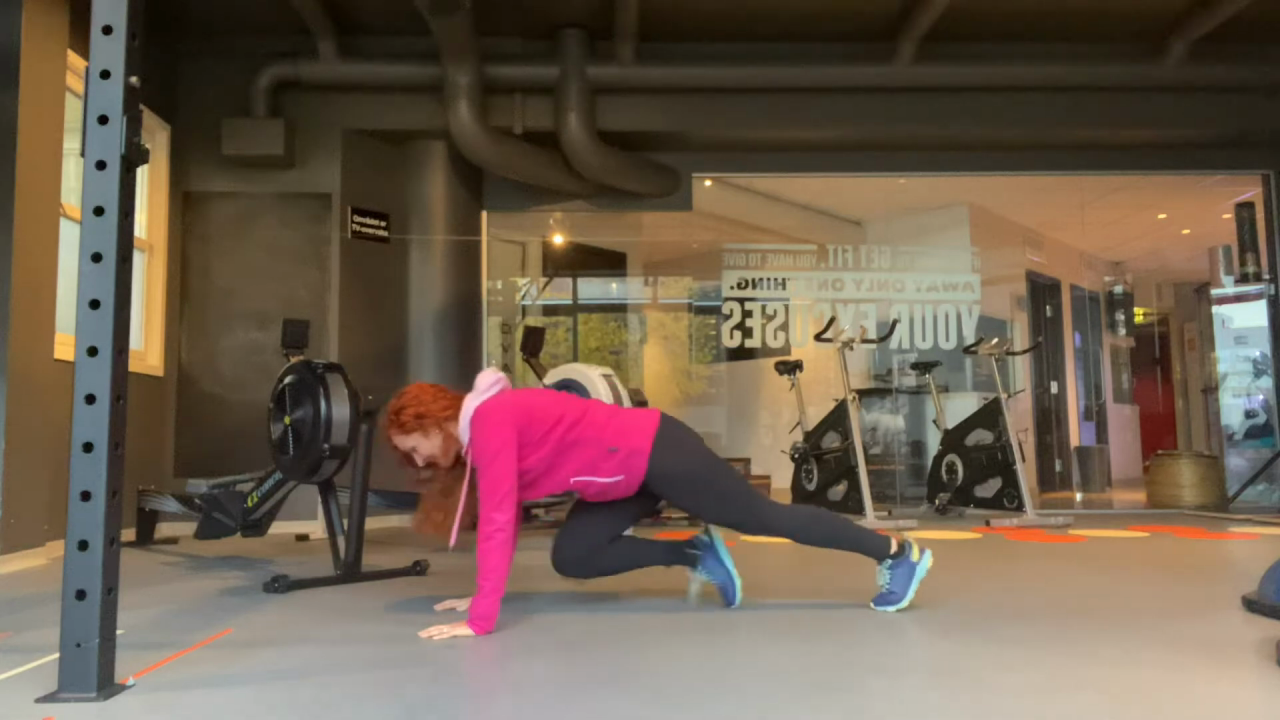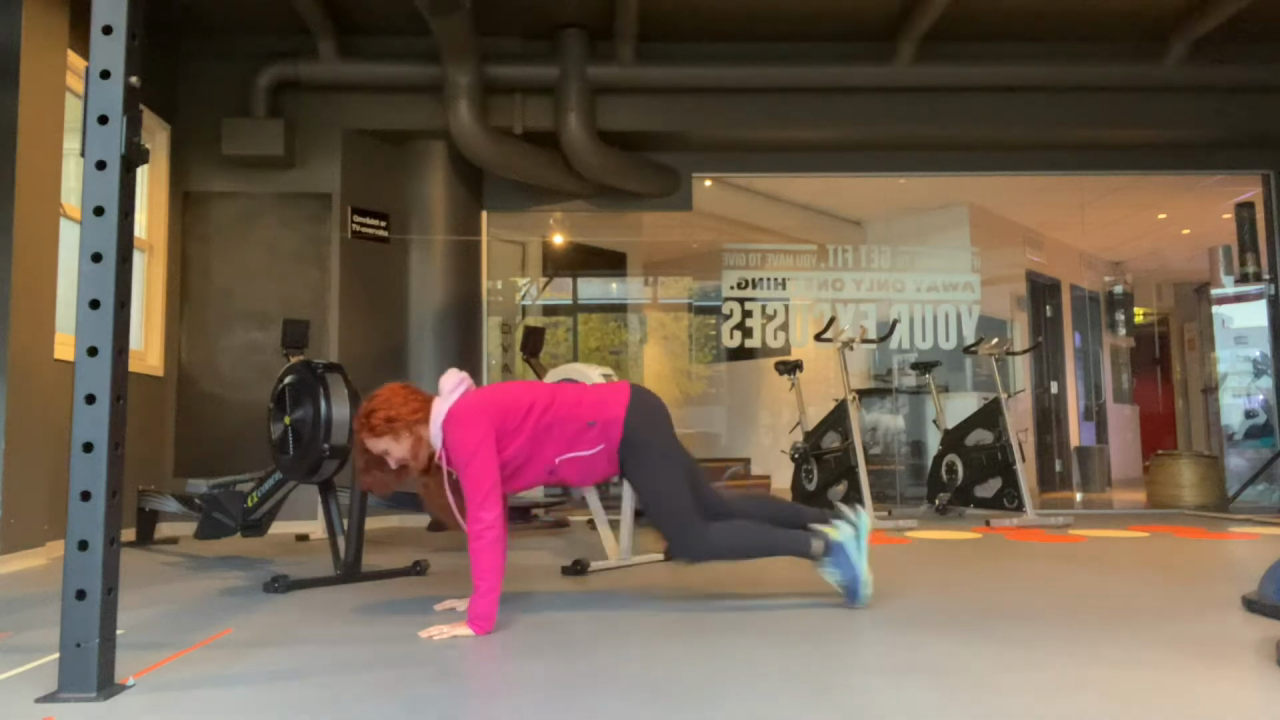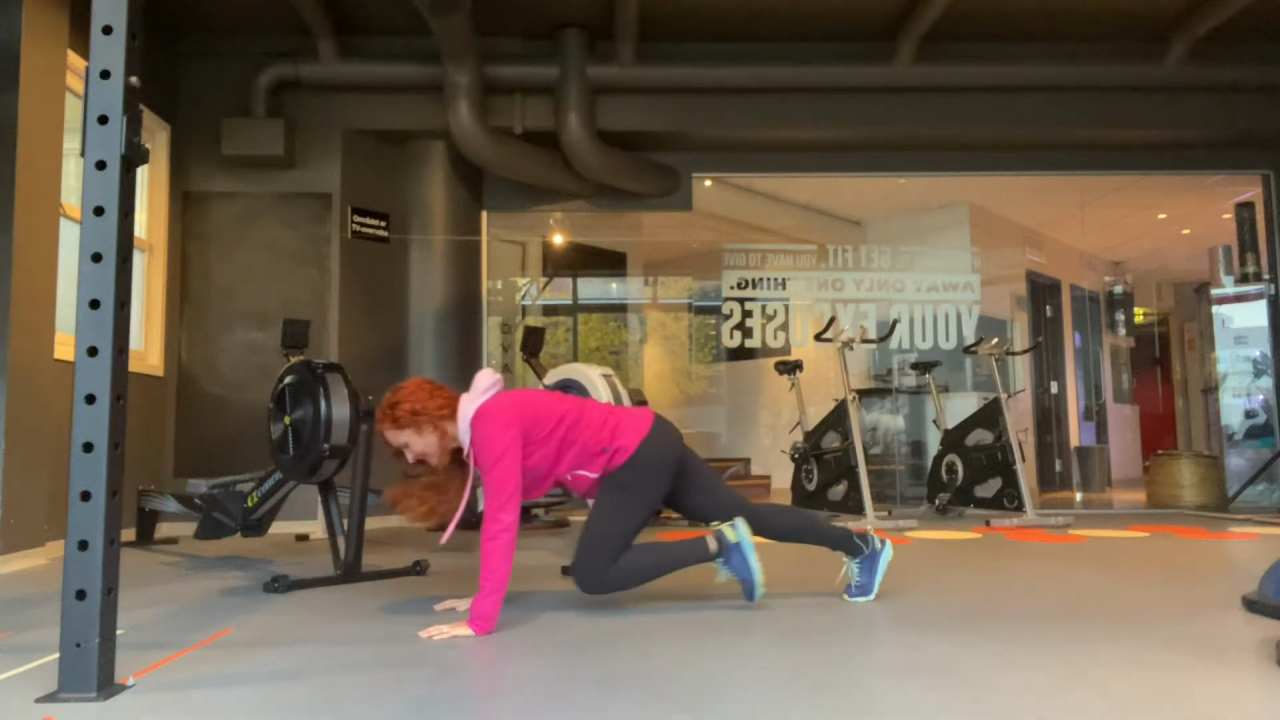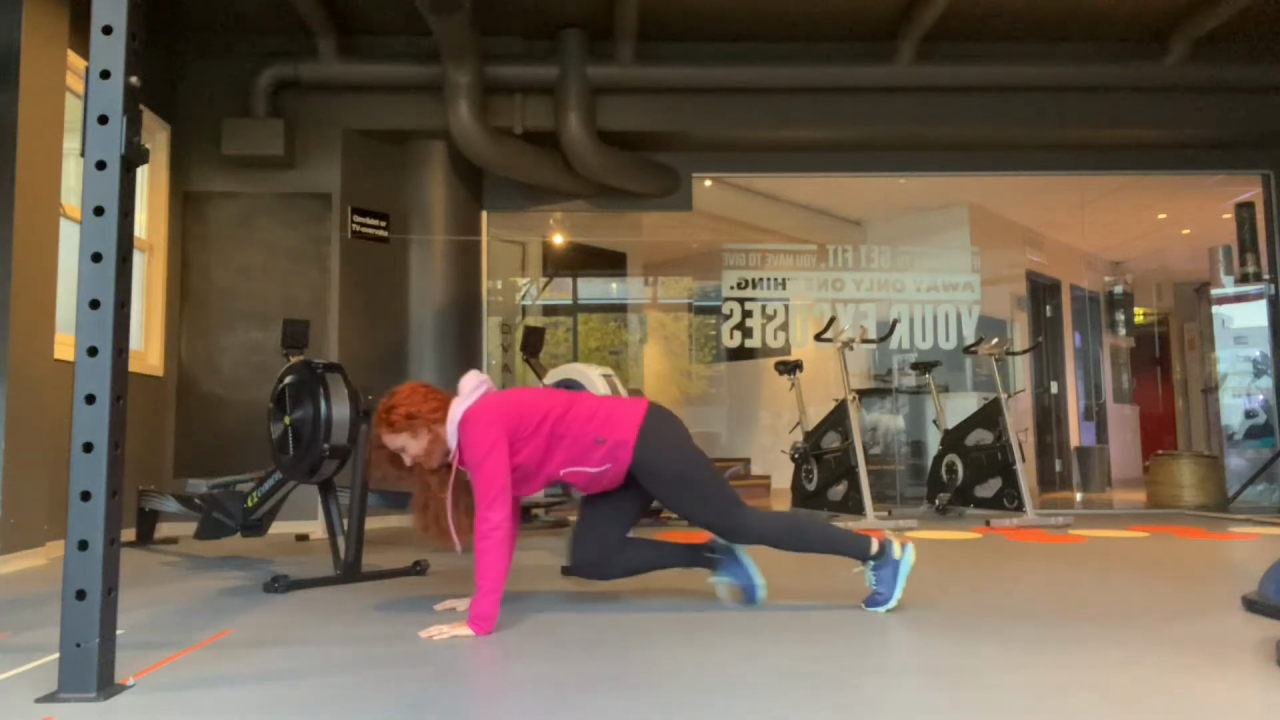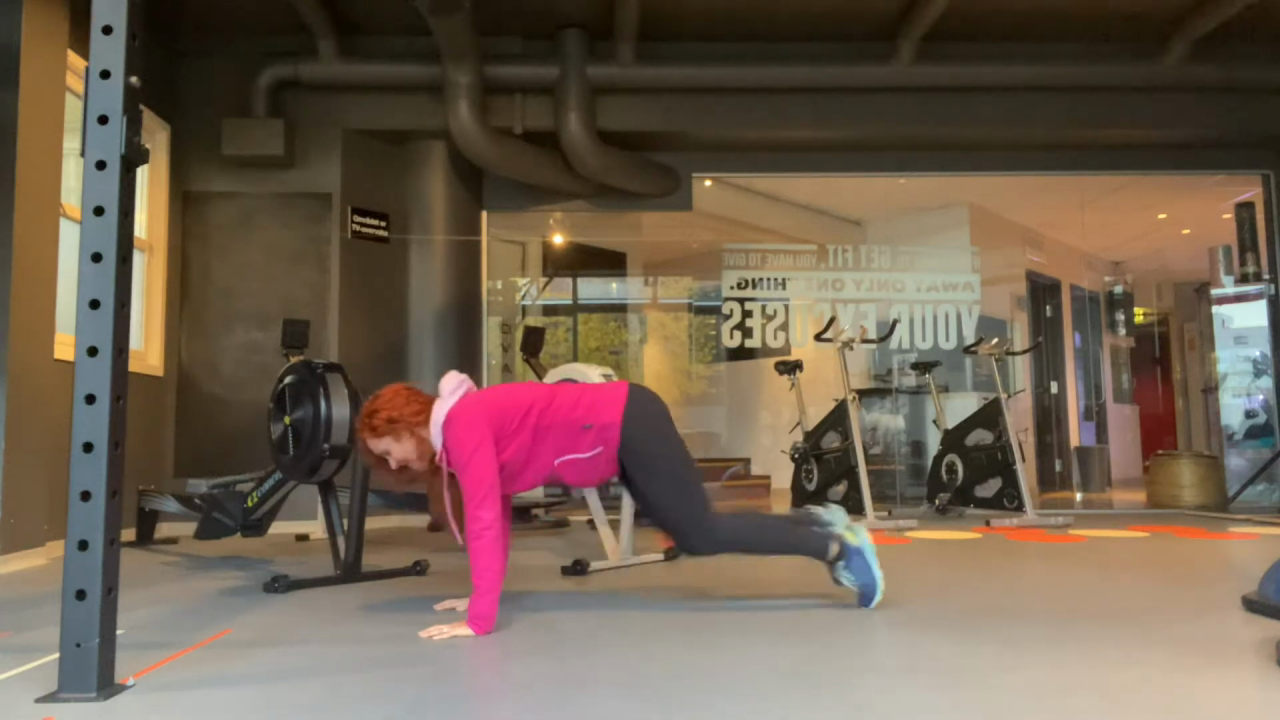
dt=0.3s
person 1, frame 1
left shoulder: (488, 424)
right shoulder: (492, 426)
left elbow: (497, 522)
right elbow: (505, 517)
left wrist: (481, 619)
right wrist: (484, 593)
left hip: (656, 453)
right hip: (634, 467)
left knee: (763, 516)
right knee: (571, 557)
left ankle: (900, 553)
right ankle: (696, 553)
person 1, frame 2
left shoulder: (463, 423)
right shoulder: (461, 426)
left elbow: (487, 521)
right elbow: (487, 514)
left wrist: (480, 618)
right wrist: (480, 592)
left hip: (630, 422)
right hip: (614, 434)
left knee: (689, 541)
right knee: (709, 506)
left ankle: (826, 544)
right ankle: (835, 521)
person 1, frame 3
left shoulder: (492, 424)
right shoulder: (479, 429)
left elbow: (503, 522)
right elbow: (501, 513)
left wrist: (481, 618)
right wrist: (485, 593)
left hip: (641, 453)
right hip: (642, 450)
left knee: (594, 574)
right knee: (738, 514)
left ankle: (720, 547)
right ankle: (862, 546)
person 1, frame 4
left shoulder: (478, 425)
right shoulder: (480, 428)
left elbow: (493, 521)
right elbow: (503, 514)
left wrist: (480, 618)
right wrist: (483, 594)
left hip: (643, 443)
right hip: (626, 452)
left knee: (739, 523)
right knee: (590, 561)
left ankle: (881, 553)
right ankle: (716, 560)
person 1, frame 5
left shoulder: (462, 424)
right shoulder: (465, 424)
left elbow: (486, 520)
right elbow: (492, 513)
left wrist: (479, 618)
right wrist: (480, 593)
left hip: (628, 420)
right hip: (626, 425)
left knee: (696, 525)
right knee: (691, 535)
left ankle: (839, 546)
right ankle: (819, 523)
